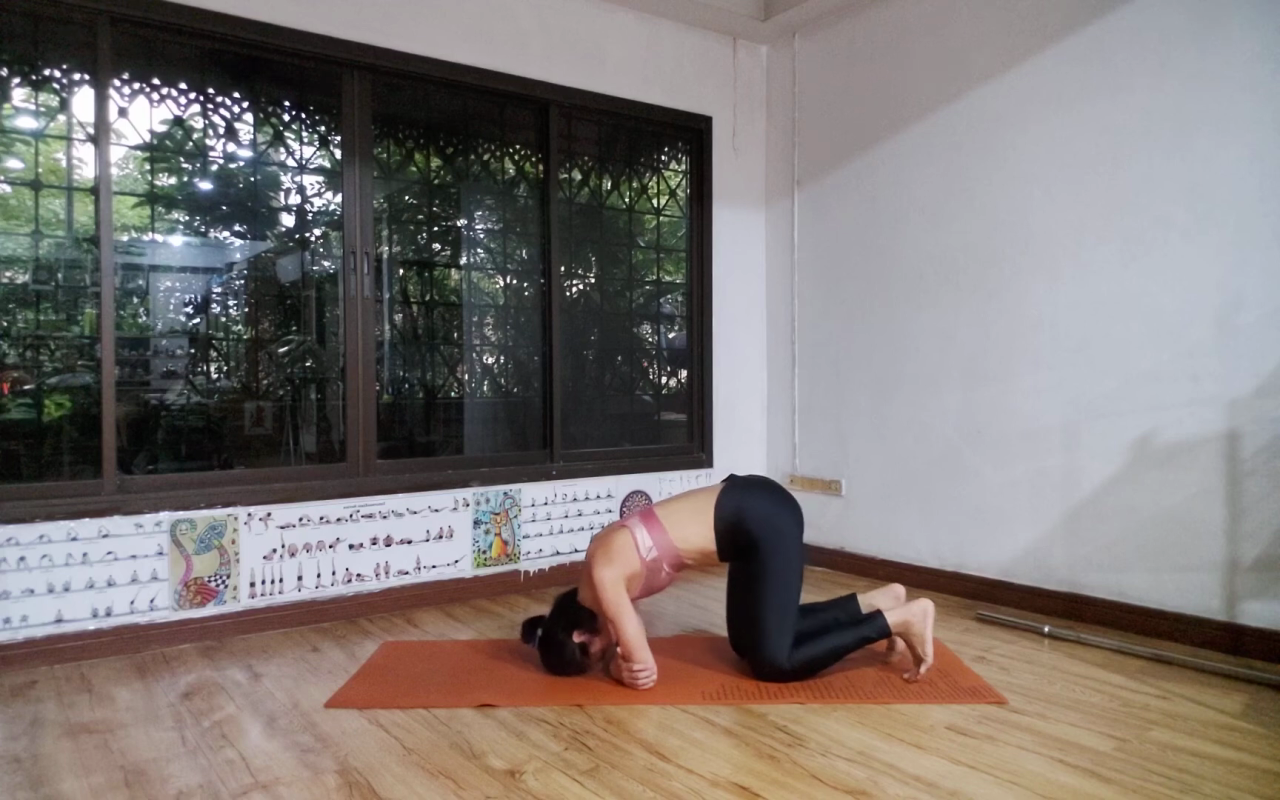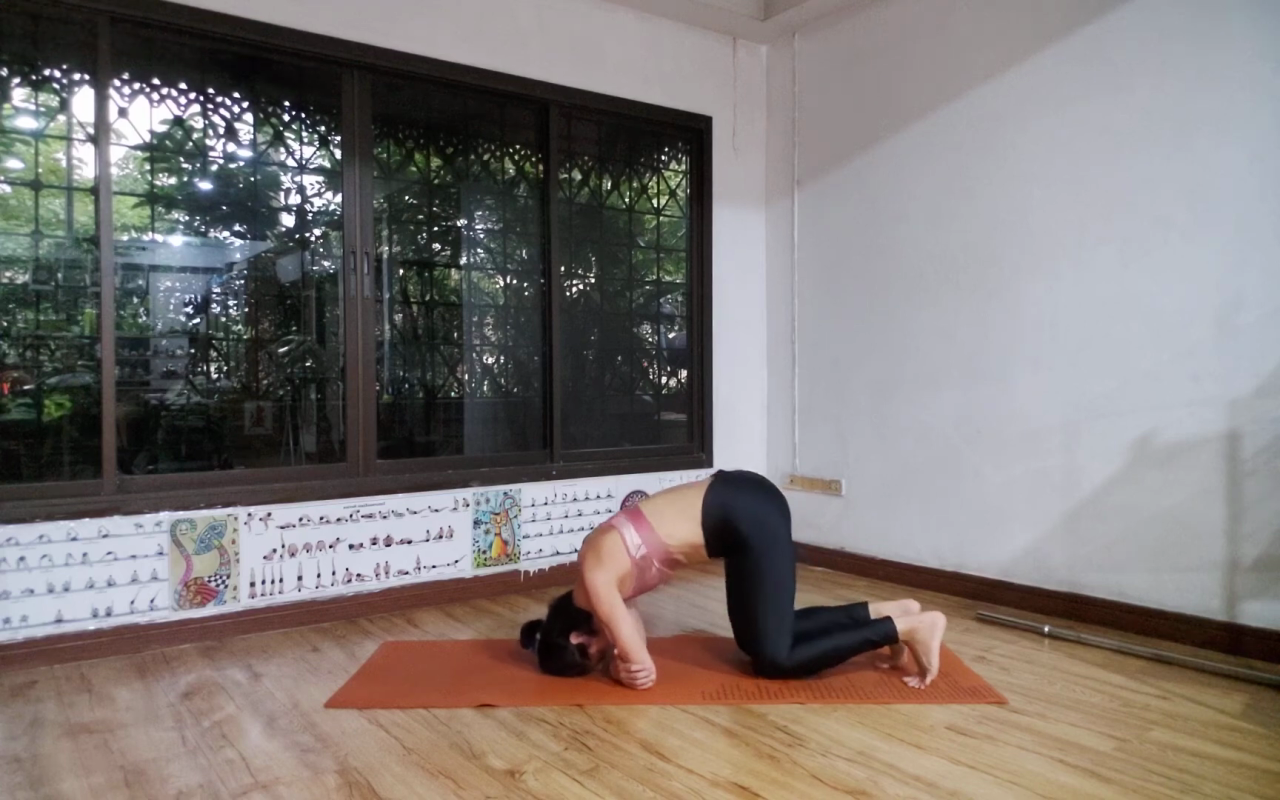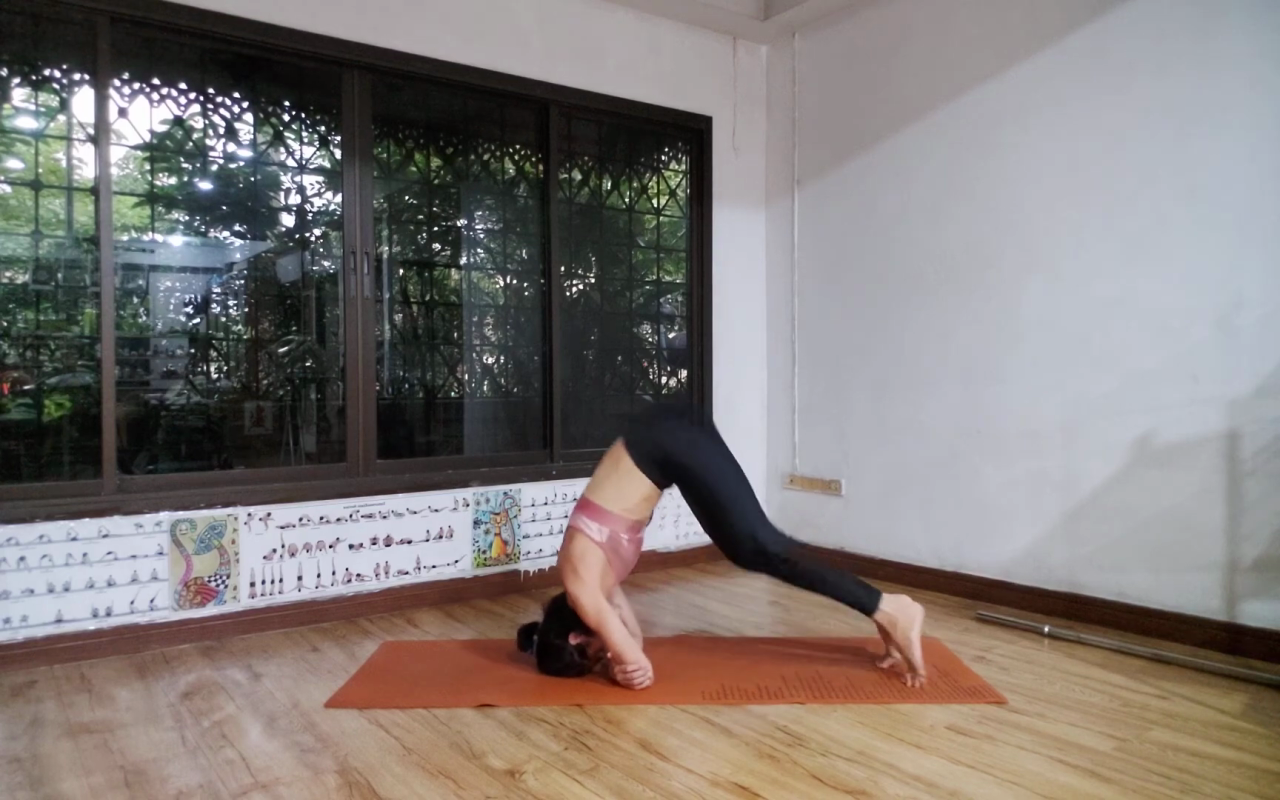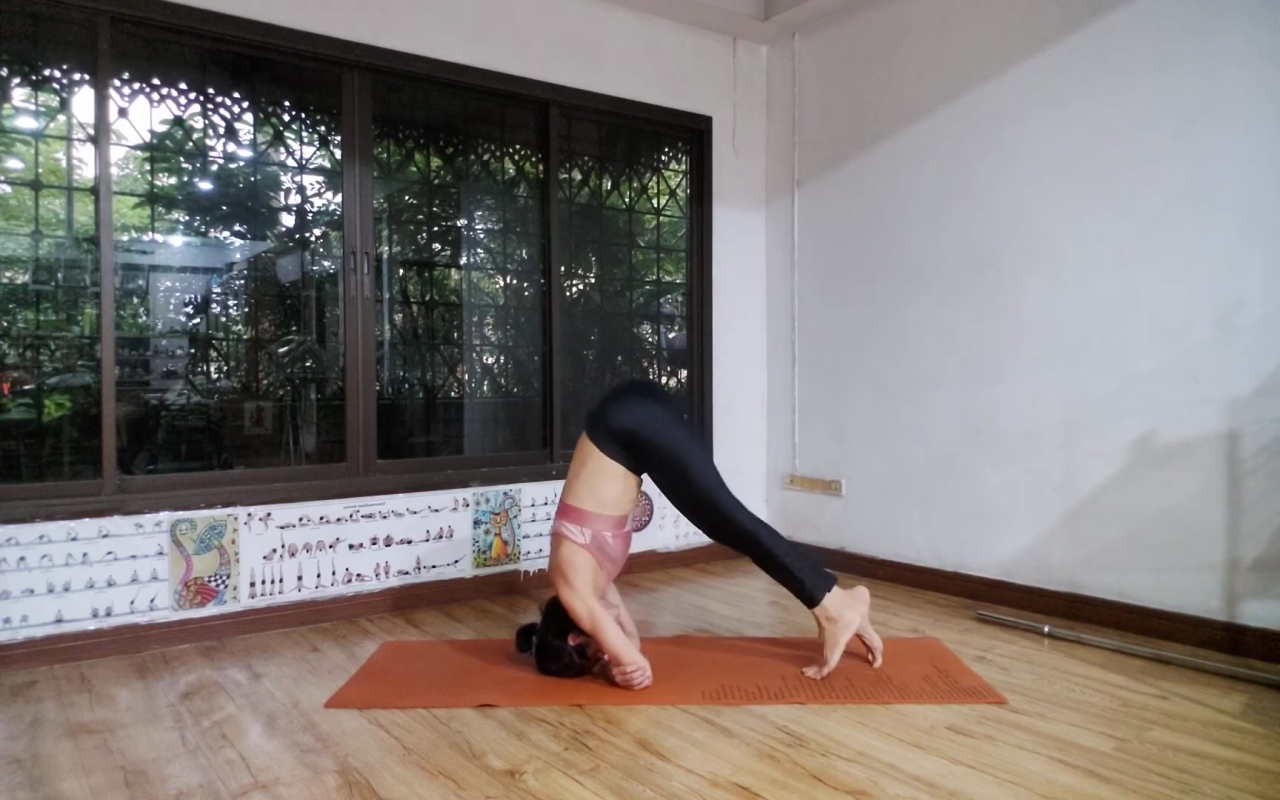
dt=0.4s
person 1, frame 1
left shoulder: (605, 572)
right shoulder: (605, 558)
left elbow: (645, 669)
right elbow: (632, 640)
left wrist: (619, 666)
right wrist: (620, 658)
left hip: (765, 521)
right hip: (753, 514)
left knee: (772, 661)
right knee: (749, 640)
left ankle: (899, 617)
right ankle: (875, 602)
person 1, frame 2
left shoulder: (597, 575)
right shoulder: (600, 566)
left elbow: (642, 670)
right elbow: (635, 640)
left wrist: (626, 665)
right wrist: (624, 659)
left hip: (748, 511)
right hip: (742, 503)
left knee: (774, 658)
right knee: (761, 636)
left ankle: (911, 628)
right ankle: (891, 612)
person 1, frame 3
left shoulder: (581, 583)
right shoulder: (589, 576)
left elbow: (638, 670)
right elbow: (631, 639)
left wrist: (622, 664)
right wrist: (621, 659)
left hip: (670, 440)
right hip: (665, 438)
left knee: (756, 546)
right knee: (749, 549)
left ankle: (891, 613)
right ankle: (885, 613)
person 1, frame 4
left shoulder: (574, 588)
right shoulder: (581, 576)
left elbow: (637, 671)
left wrist: (619, 665)
right wrist: (615, 659)
left hip: (633, 420)
right hip: (630, 422)
right knee: (722, 522)
left ankle: (831, 610)
right ankle: (839, 602)
